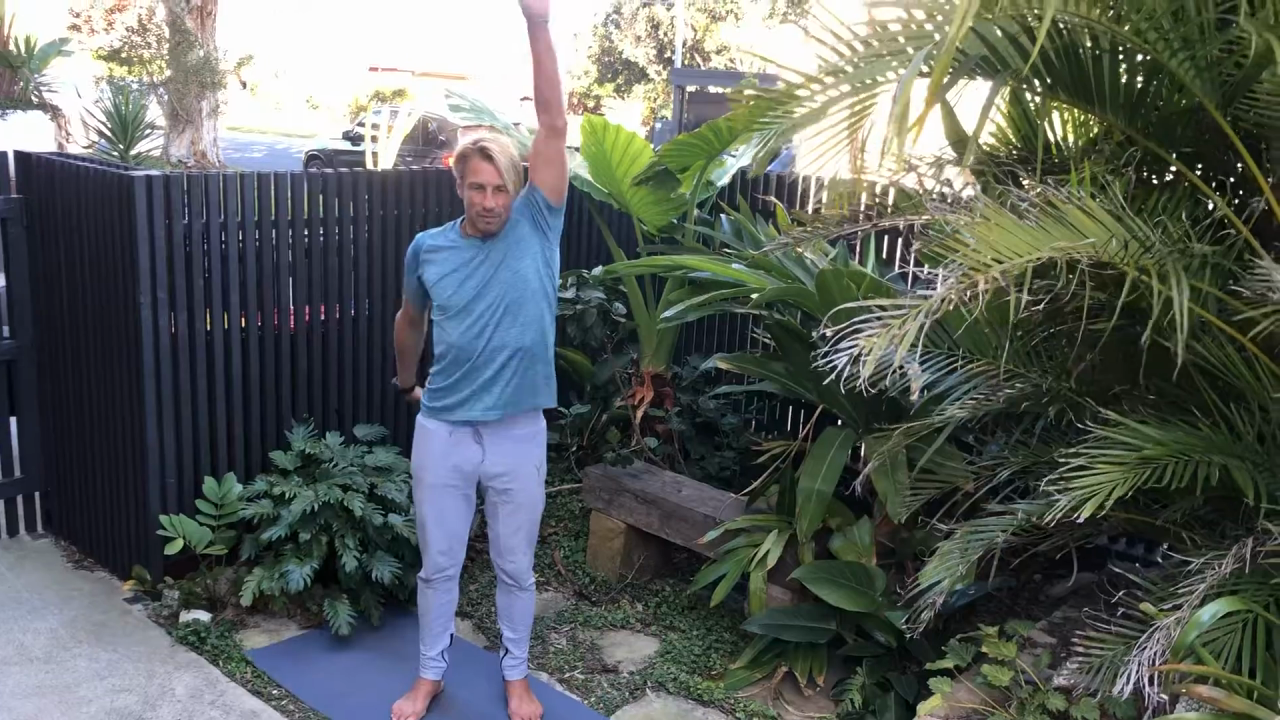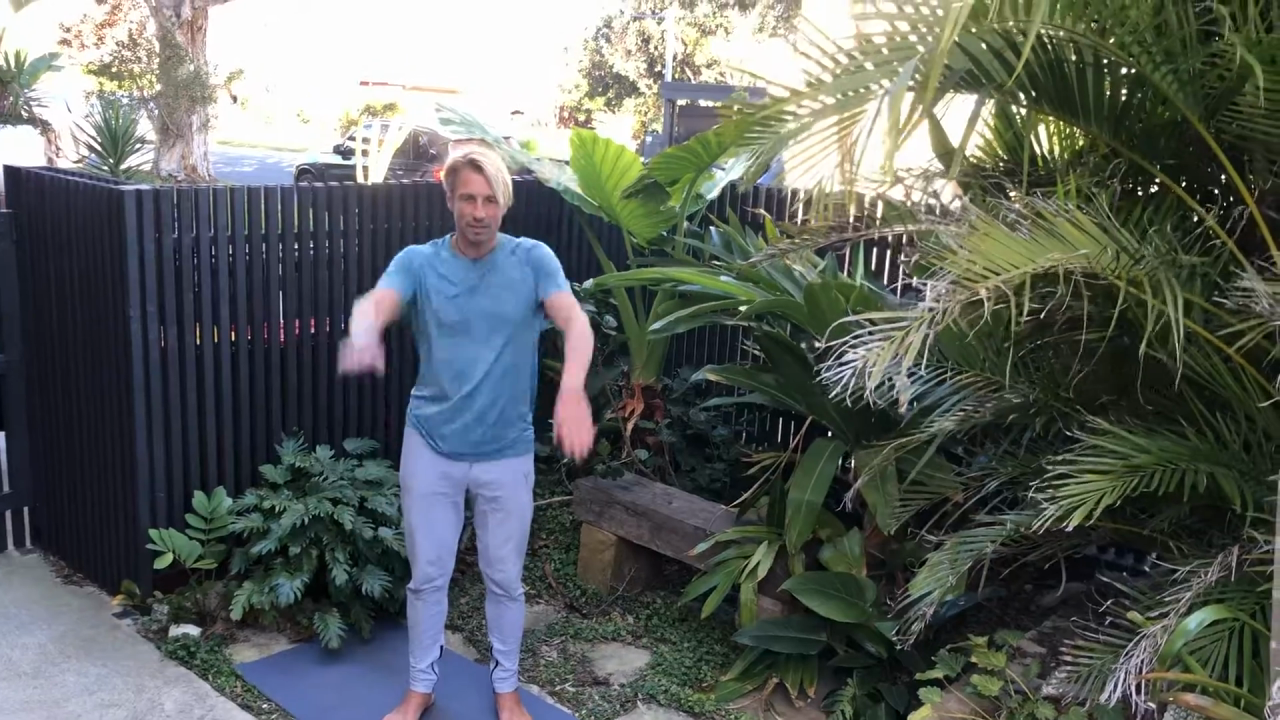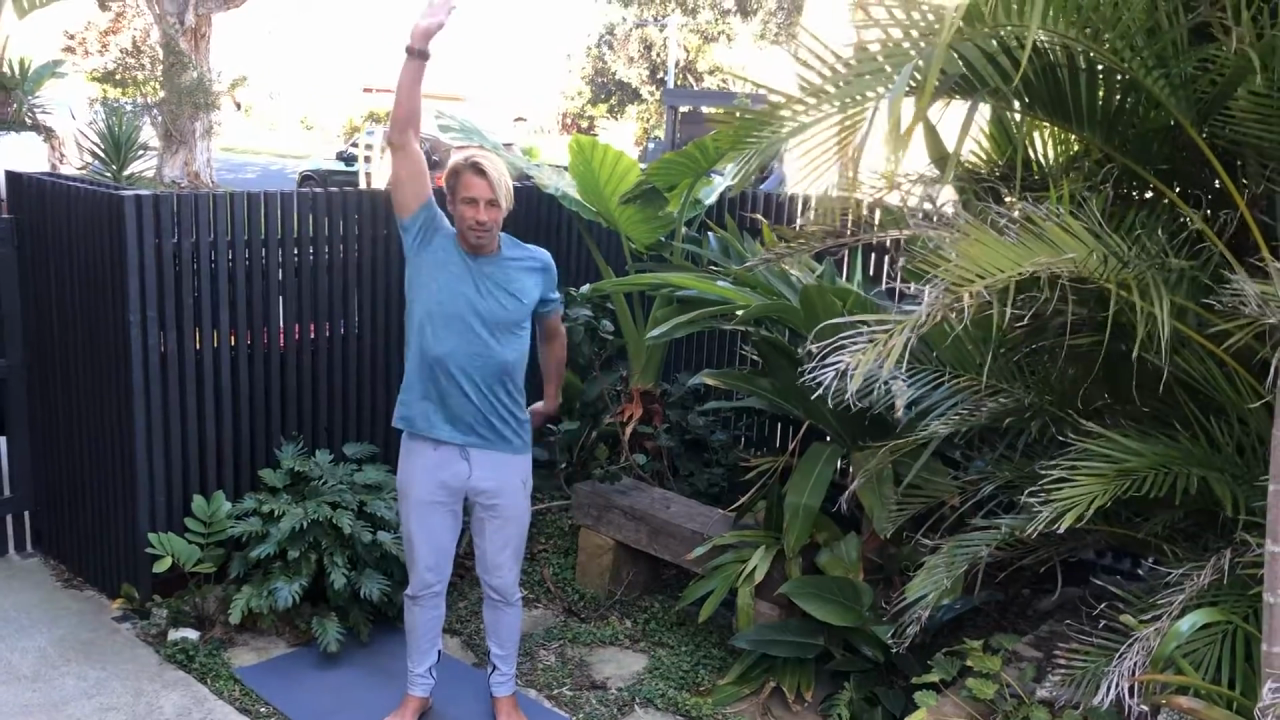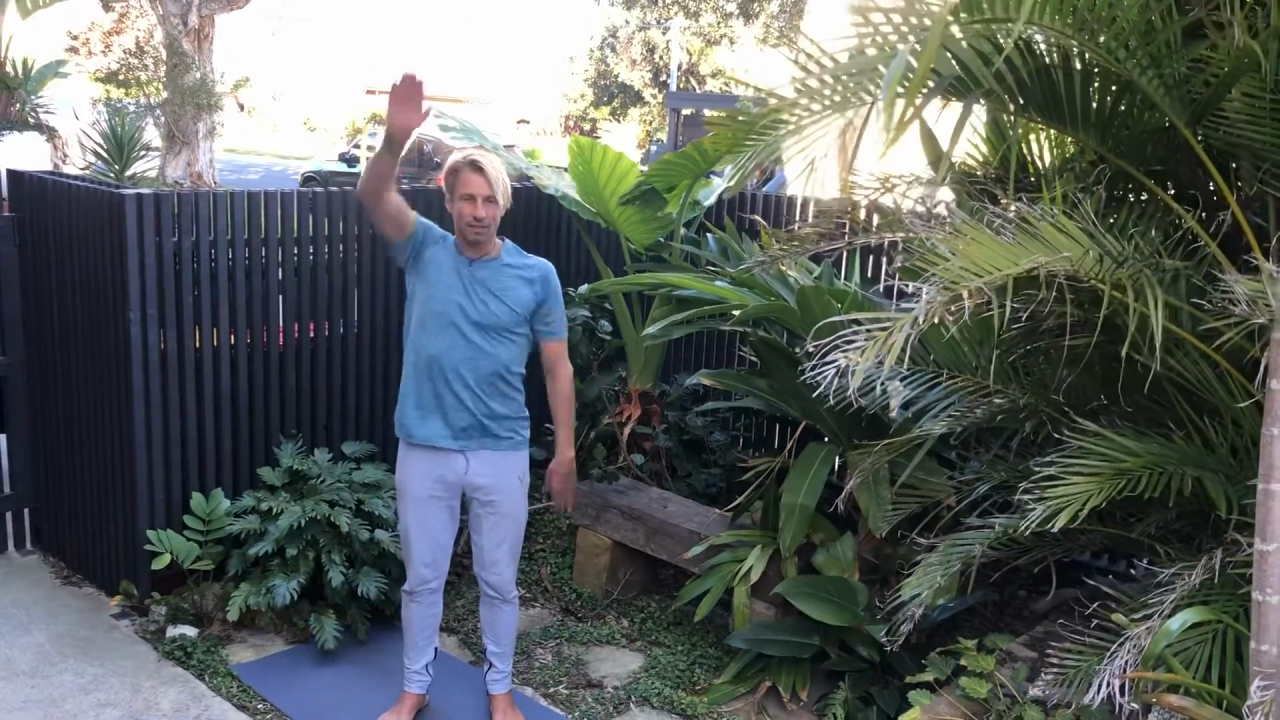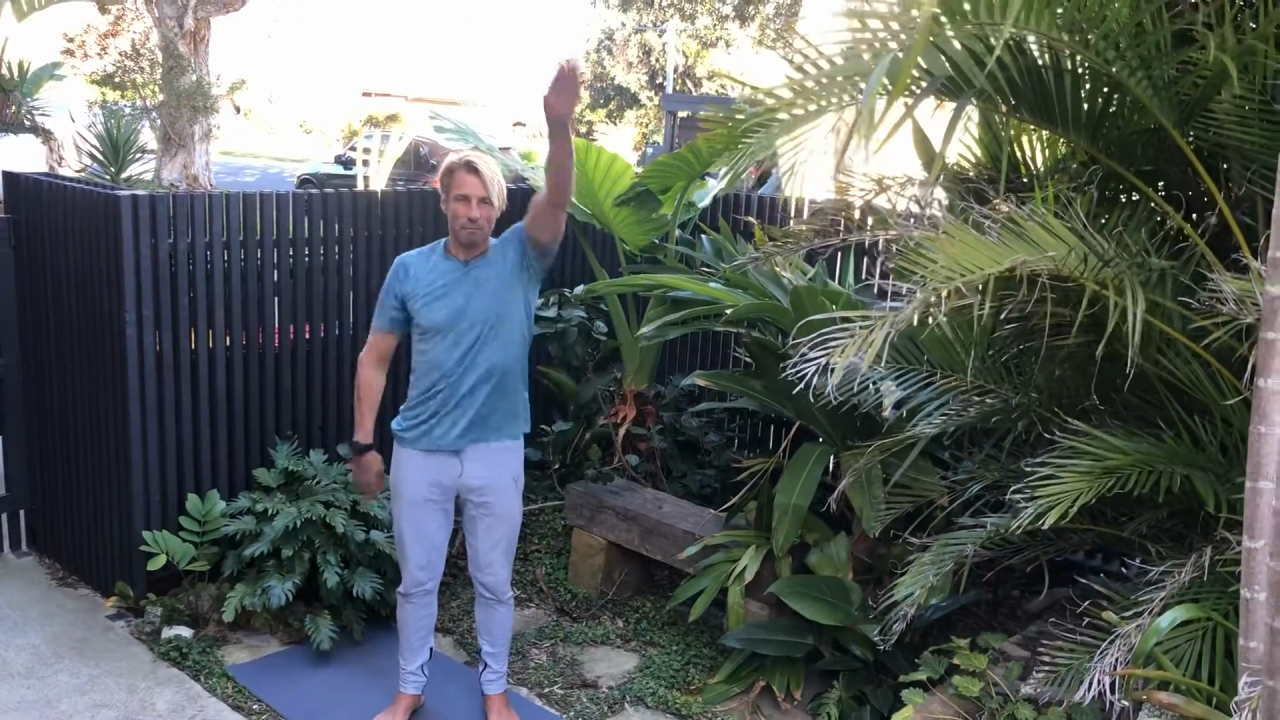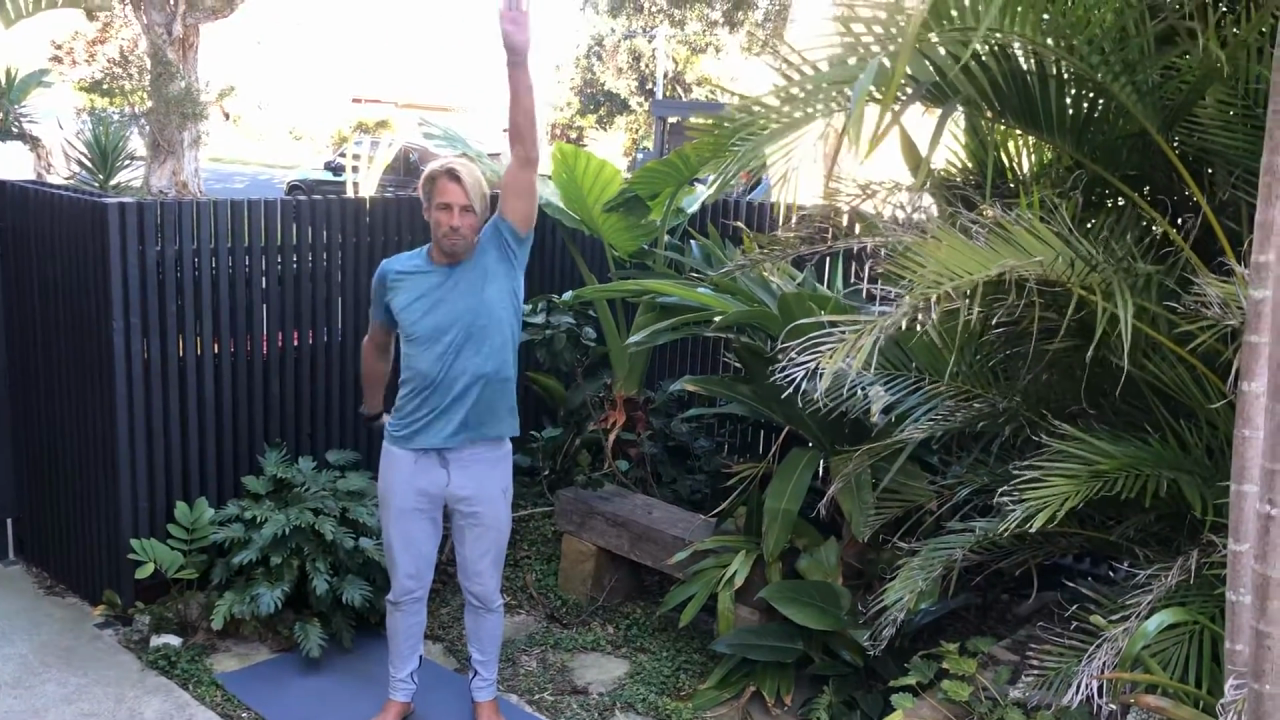
dt=0.4s
person 1, frame 1
left shoulder: (537, 228)
right shoulder: (426, 248)
left elbow: (554, 128)
right elbow: (408, 321)
right wrist: (405, 377)
left hip: (518, 433)
right hip: (441, 431)
left knee: (514, 567)
right knee: (438, 565)
person 1, frame 2
left shoulder: (534, 260)
right shoulder: (418, 263)
left elbow: (575, 323)
right elbow: (375, 304)
left wrist: (571, 389)
right wrist: (361, 335)
left hip: (507, 452)
right hip: (430, 447)
left knee: (504, 580)
right knee: (427, 578)
person 1, frame 3
left shoulder: (536, 265)
right shoulder: (426, 245)
left elbow: (554, 338)
right elbow: (402, 140)
left wrist: (551, 402)
left hip: (504, 456)
right hip: (428, 452)
left knee: (502, 585)
right knee: (425, 582)
person 1, frame 4
left shoulder: (536, 275)
right shoulder: (424, 251)
left elbow: (558, 366)
right elbow: (374, 196)
left wrist: (565, 451)
right wrist: (395, 139)
left hip: (502, 457)
right hip: (425, 452)
left knee: (499, 583)
right knee: (422, 581)
person 1, frame 5
left shoulder: (520, 260)
right shoulder: (409, 269)
left elbow: (555, 200)
right elbow: (374, 360)
left wrist: (560, 127)
right wrist: (362, 445)
left hip: (496, 453)
right hip: (419, 453)
left knee: (493, 582)
right knee: (417, 581)
person 1, frame 6
left shoulder: (503, 259)
right shoulder: (394, 274)
left elbow: (524, 166)
right wrist: (381, 415)
left hip: (484, 461)
right hip: (409, 462)
left knee: (483, 590)
right knee: (407, 587)
